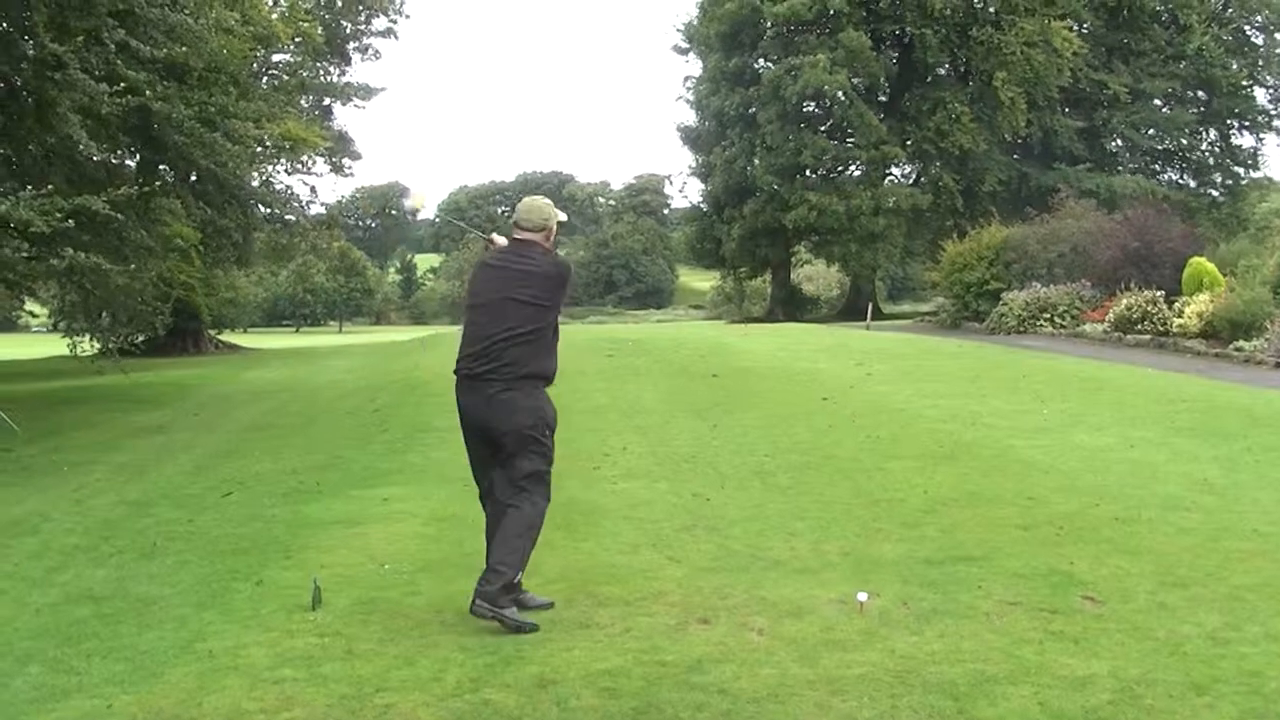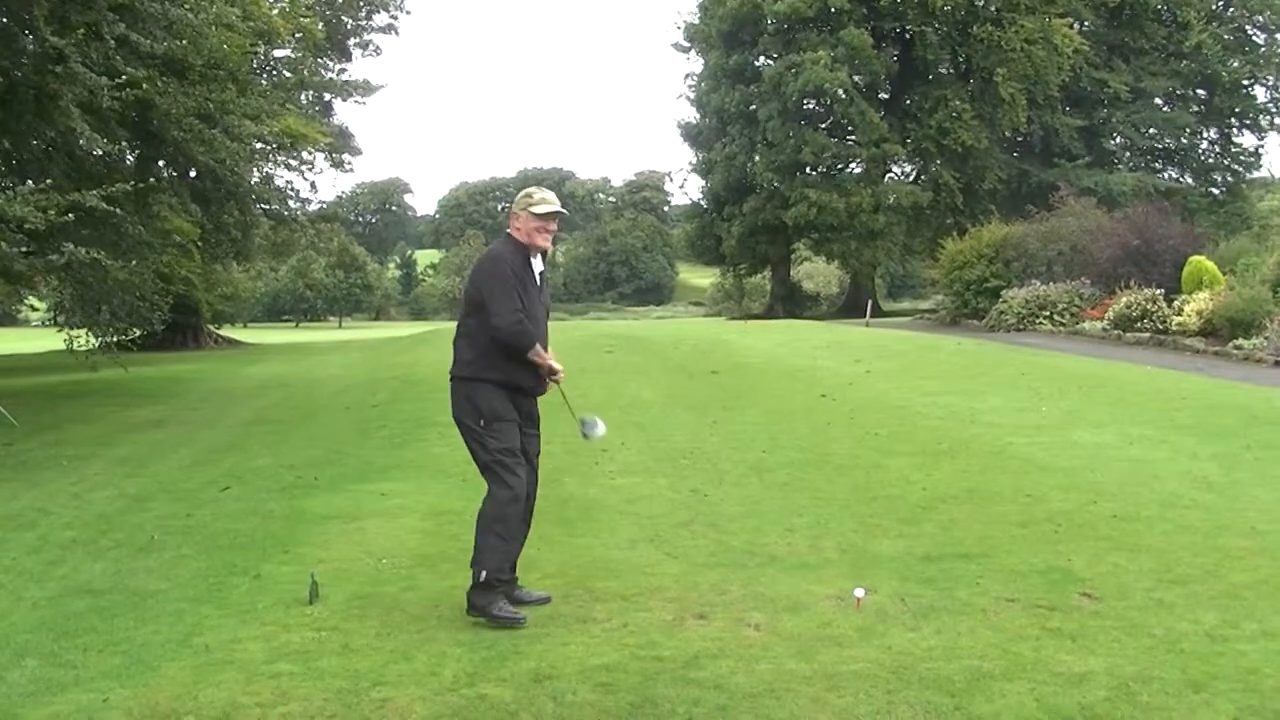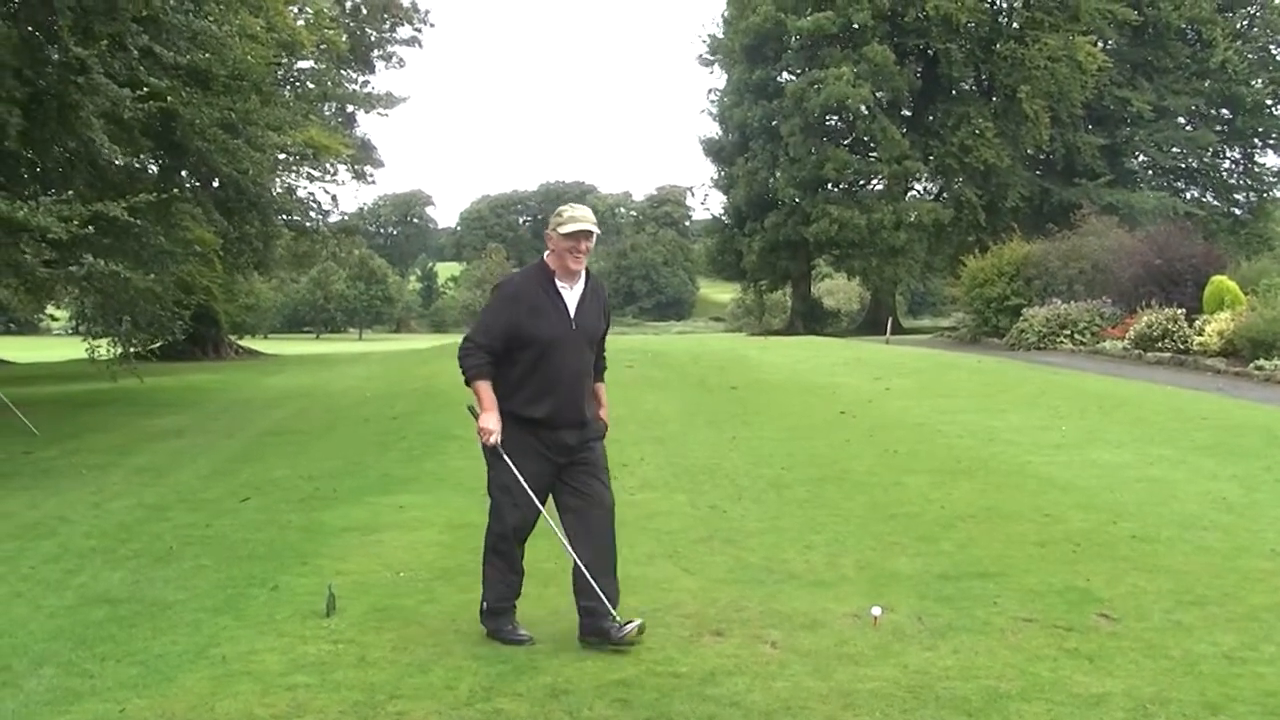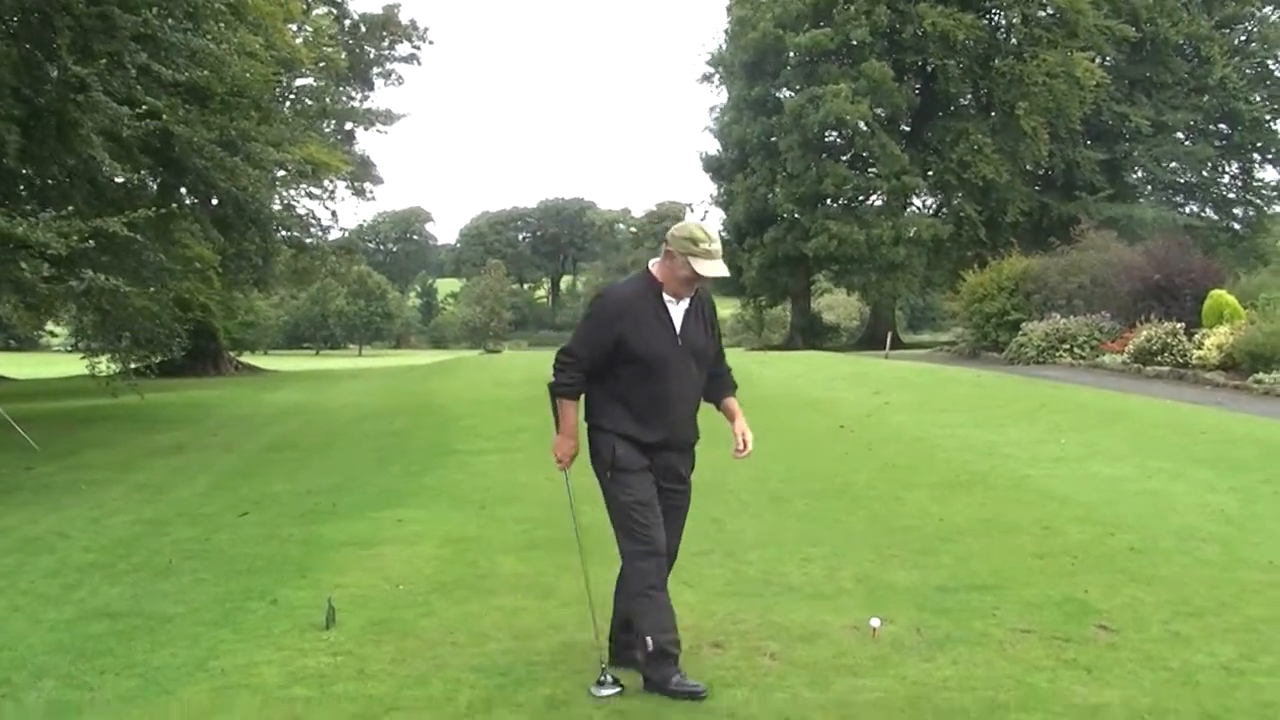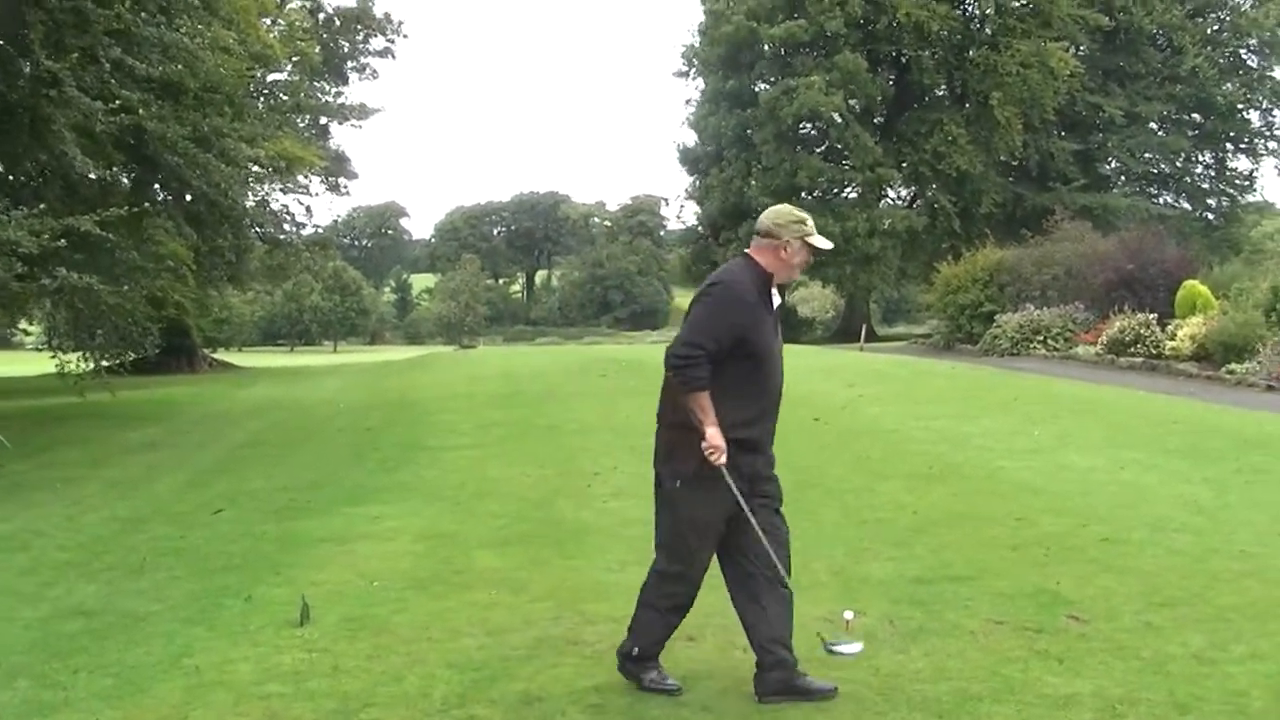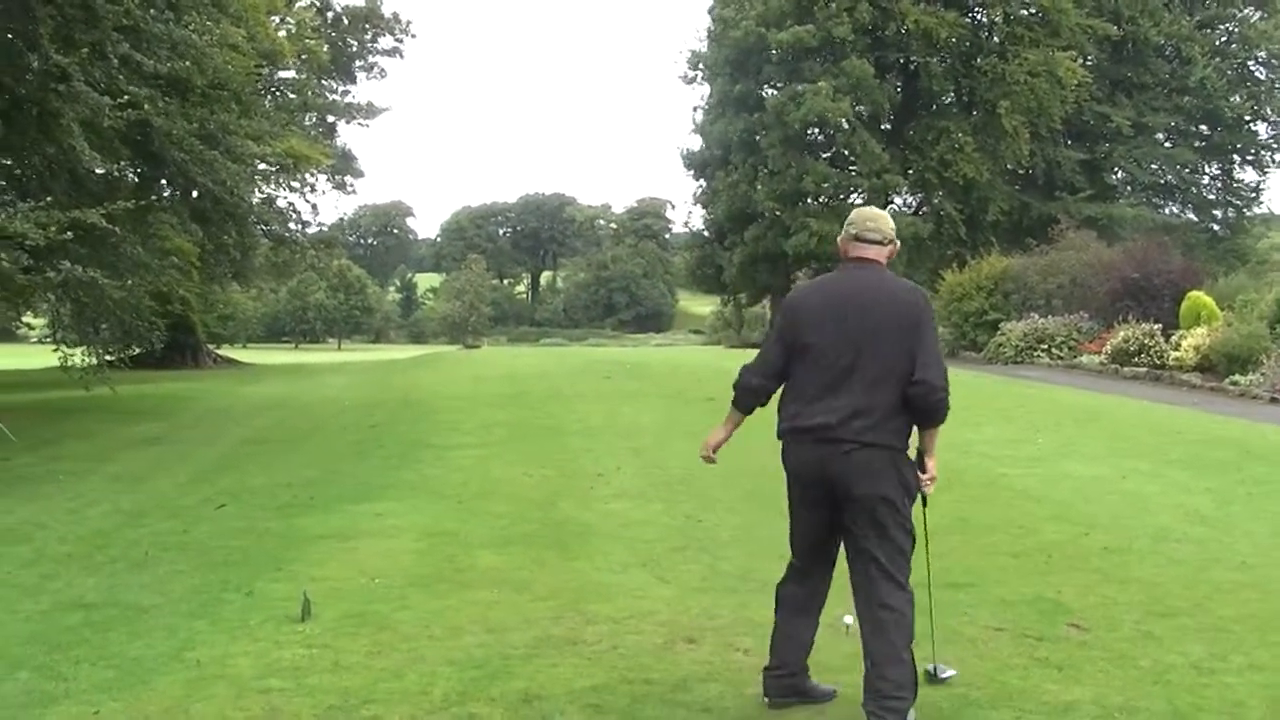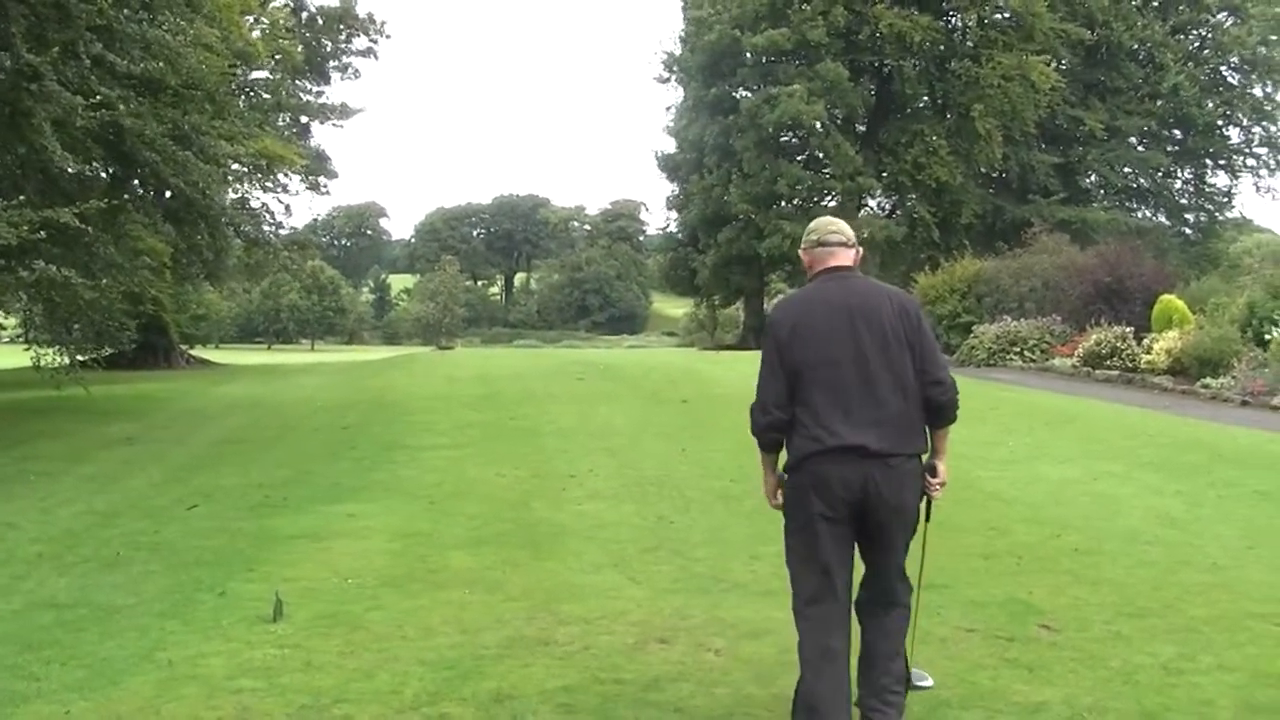
dt=0.7s
person 1, frame 1
left shoulder: (483, 265)
right shoulder: (555, 271)
left hip: (470, 392)
right hip: (519, 397)
left knee: (497, 492)
right knee: (529, 493)
left ankle: (504, 587)
right ankle: (495, 591)
person 1, frame 2
left shoulder: (531, 263)
right shoulder: (501, 262)
right elbow: (508, 327)
left wrist: (541, 357)
right wrist: (546, 361)
left hip: (513, 394)
right hip: (484, 394)
left knee: (521, 488)
right knee: (509, 486)
left ankle: (502, 582)
right ankle: (484, 590)
person 1, frame 3
left shoulder: (595, 291)
right shoulder: (517, 291)
right elbow: (475, 352)
left wrist: (601, 404)
right wrist: (490, 412)
left hip: (580, 431)
right hip: (523, 432)
left knee: (596, 519)
right knee: (511, 525)
left ankle: (597, 618)
right ankle: (497, 614)
person 1, frame 4
left shoulder: (702, 304)
right shoulder: (619, 303)
left elbow: (715, 370)
right elbow: (570, 367)
left wrist: (736, 417)
right wrist: (568, 433)
left hip: (676, 450)
right hip: (623, 448)
left knee: (657, 553)
right knee: (646, 550)
left ankle: (627, 644)
right ankle: (660, 663)
person 1, frame 5
left shoulder: (762, 292)
right shoulder: (732, 289)
right elbow: (685, 359)
right wrist: (709, 428)
left hip: (743, 452)
right hip: (702, 451)
left knee: (766, 560)
right knee: (684, 558)
left ankle: (776, 672)
right ankle: (638, 654)
person 1, frame 6
left shoulder: (803, 297)
right shoulder: (910, 299)
left elbow: (761, 376)
right elbow: (929, 389)
left wrist: (726, 427)
right wrist: (927, 452)
left hip: (805, 452)
right hip: (875, 459)
left knee: (808, 566)
right knee: (884, 584)
left ankle: (785, 676)
person 1, frame 7
left shoulder: (787, 314)
right shoulder: (900, 303)
left elbow: (770, 413)
right elbow: (940, 392)
left wrist: (770, 472)
right wrist: (938, 456)
left hip: (819, 473)
right hip: (895, 471)
left knee: (822, 603)
right knee: (887, 593)
